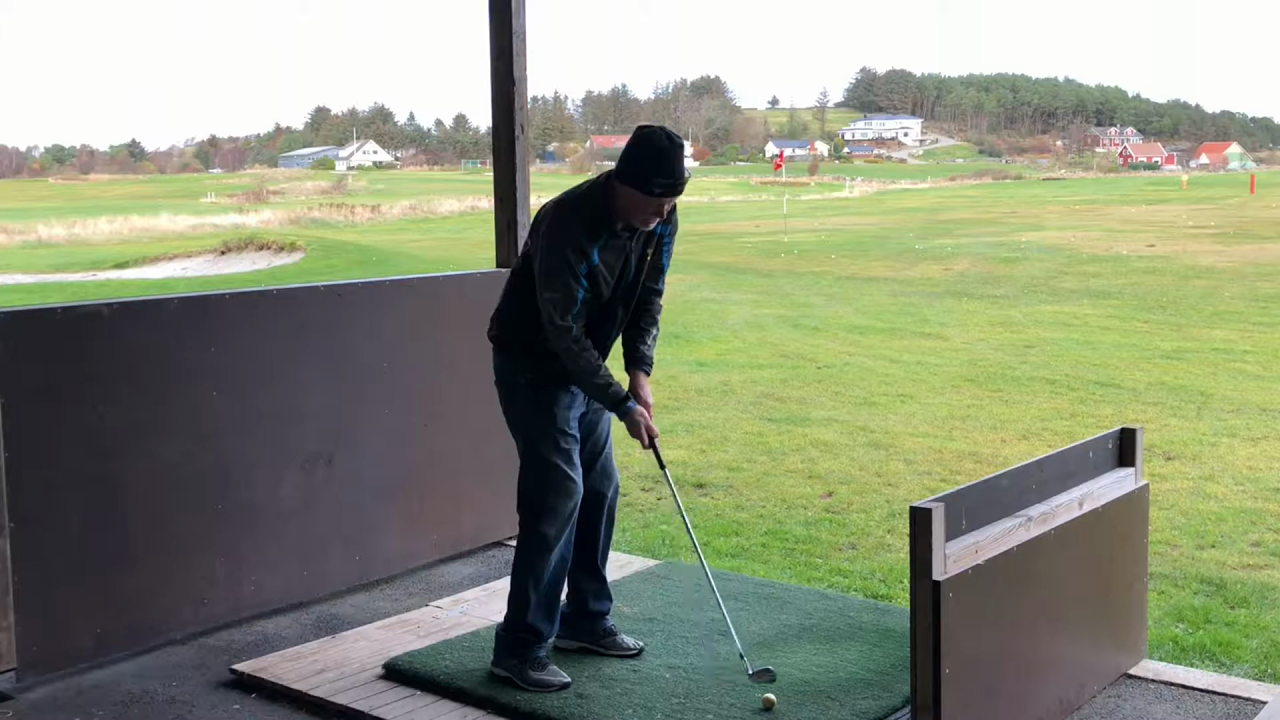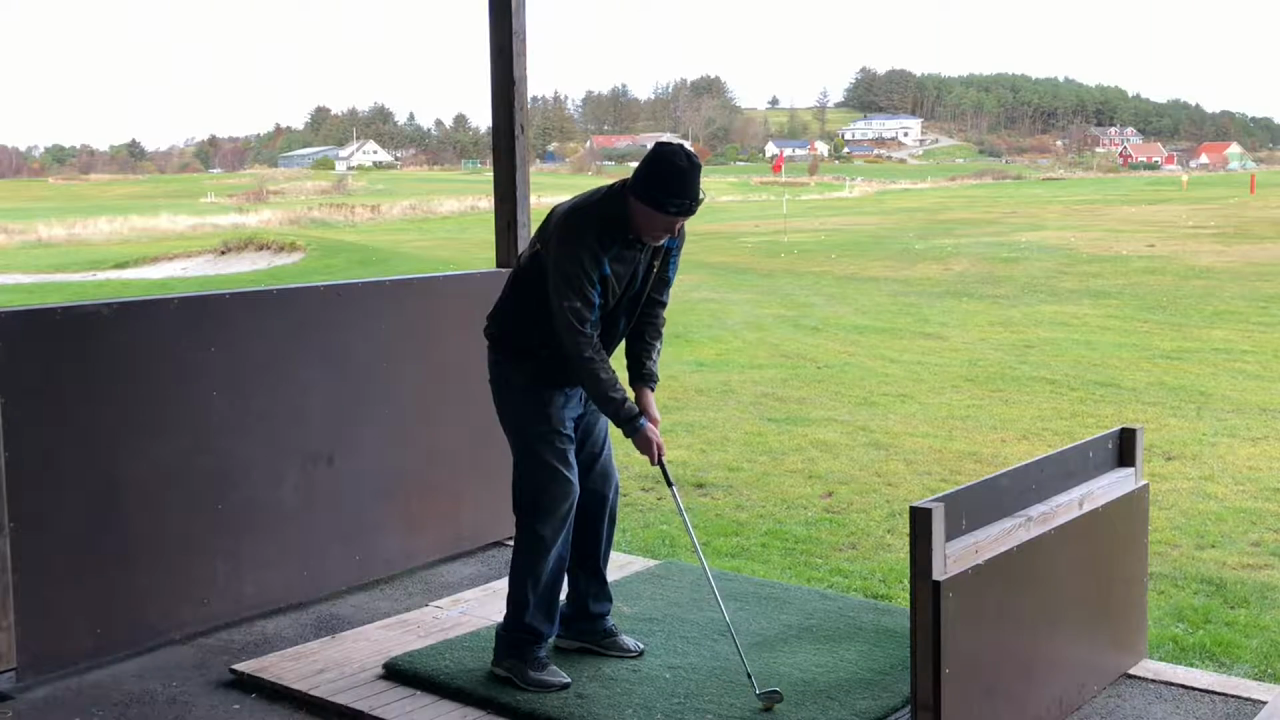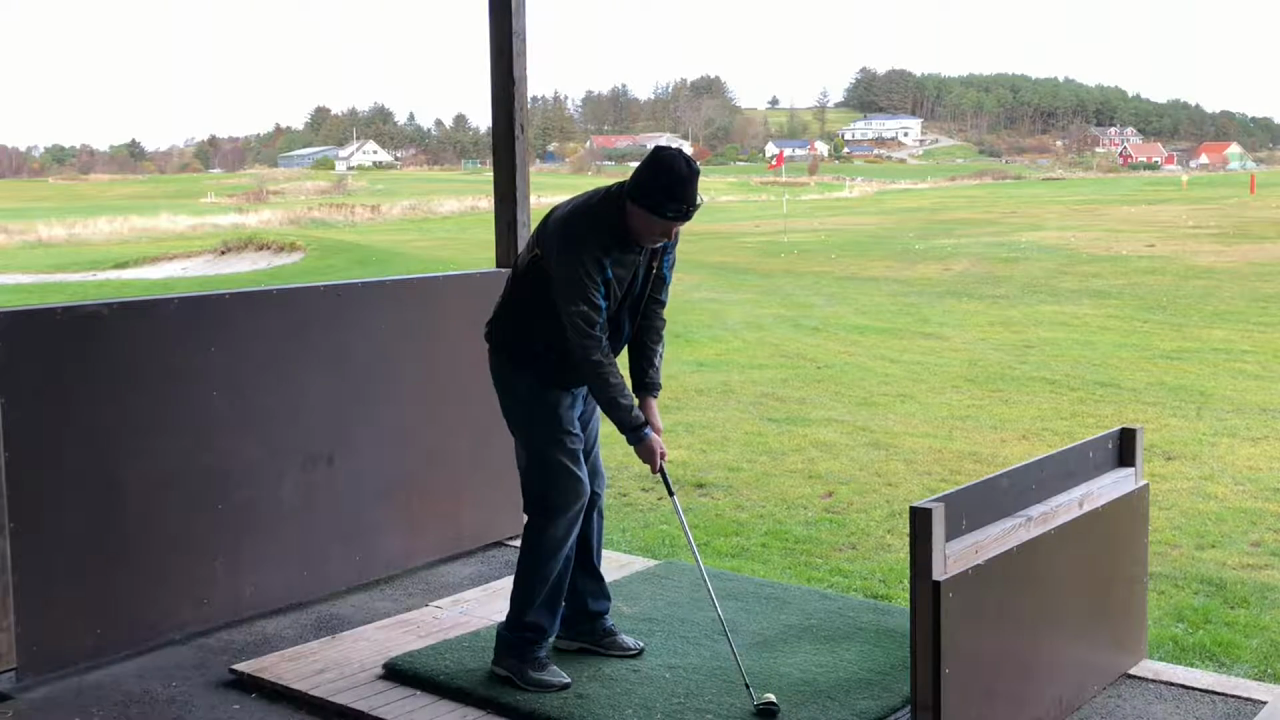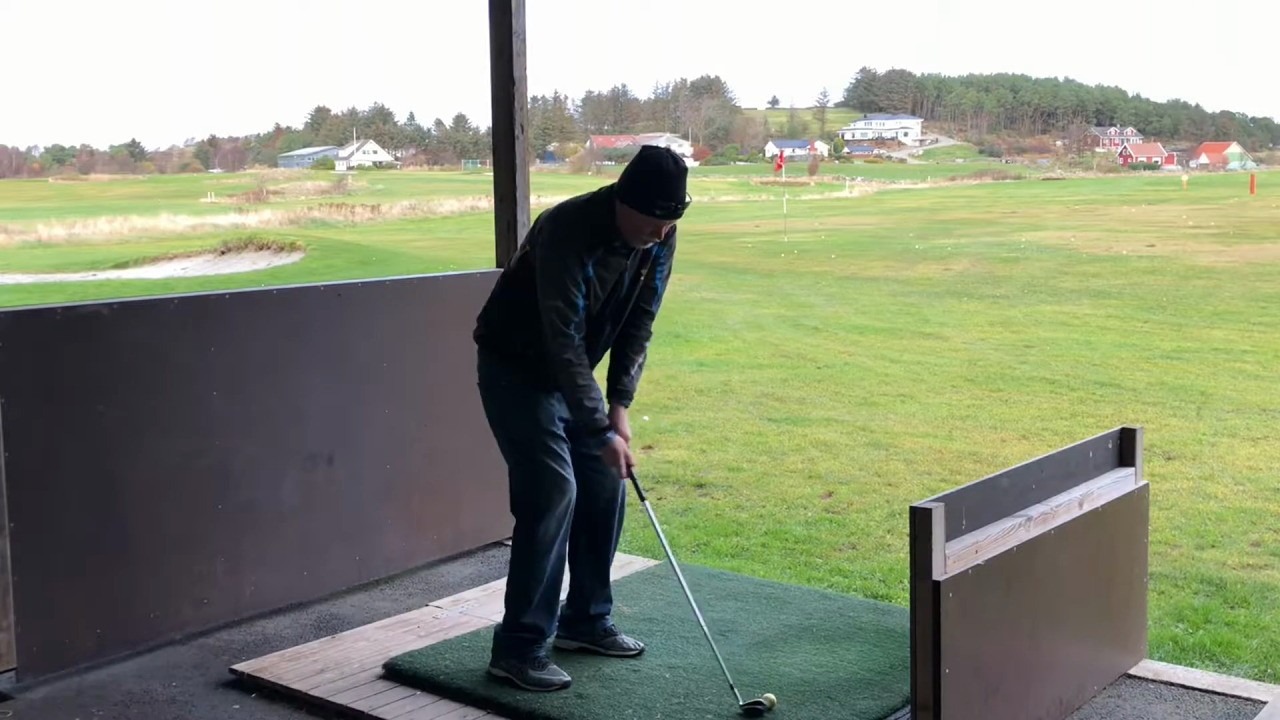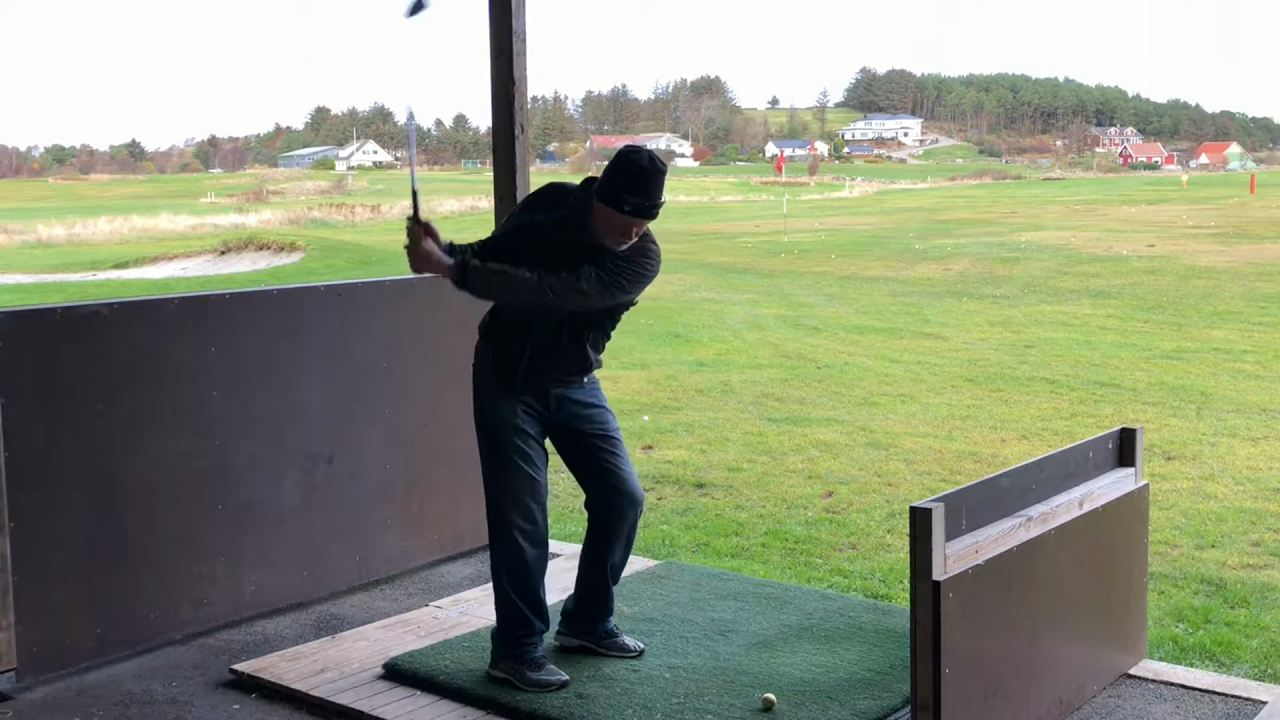
dt=0.5s
person 1, frame 1
left shoulder: (660, 221)
right shoulder: (567, 223)
left elbow: (649, 298)
right elbow: (561, 331)
left wrist: (640, 373)
right wrist: (621, 401)
left hip: (588, 368)
right hip: (534, 368)
left knee: (598, 491)
right knee: (557, 495)
left ankle: (585, 618)
right ankle: (520, 645)
person 1, frame 2
left shoulder: (668, 235)
right shoulder: (578, 230)
left elbow: (650, 311)
right elbow: (579, 339)
left wrist: (644, 386)
right wrist: (630, 420)
left hip: (582, 370)
right hip: (528, 368)
left knee: (599, 491)
right knee: (553, 496)
left ankle: (584, 619)
right ankle: (520, 646)
person 1, frame 3
left shoulder: (661, 234)
right shoulder: (578, 234)
left elbow: (650, 314)
right elbow: (588, 343)
left wrist: (648, 396)
right wrist: (635, 429)
left hip: (577, 370)
right hip: (529, 369)
left knee: (589, 491)
right knee: (563, 495)
left ankle: (583, 618)
right ankle: (521, 645)
person 1, frame 4
left shoulder: (660, 242)
right shoulder: (567, 232)
left elbow: (636, 327)
right elbow: (560, 341)
left wrist: (620, 405)
right wrist: (599, 432)
left hip: (574, 374)
right hip: (516, 370)
left knee: (606, 489)
right knee: (552, 499)
left ankle: (584, 618)
right ankle: (519, 645)
person 1, frame 5
left shoulder: (642, 259)
right shoulder: (549, 204)
left elbow: (547, 292)
right elbow: (493, 256)
left wrist: (449, 268)
right wrist: (445, 252)
left hip: (576, 384)
right hip: (506, 380)
left knee: (622, 497)
right knee: (520, 509)
left ankle: (587, 619)
right ankle: (517, 646)
